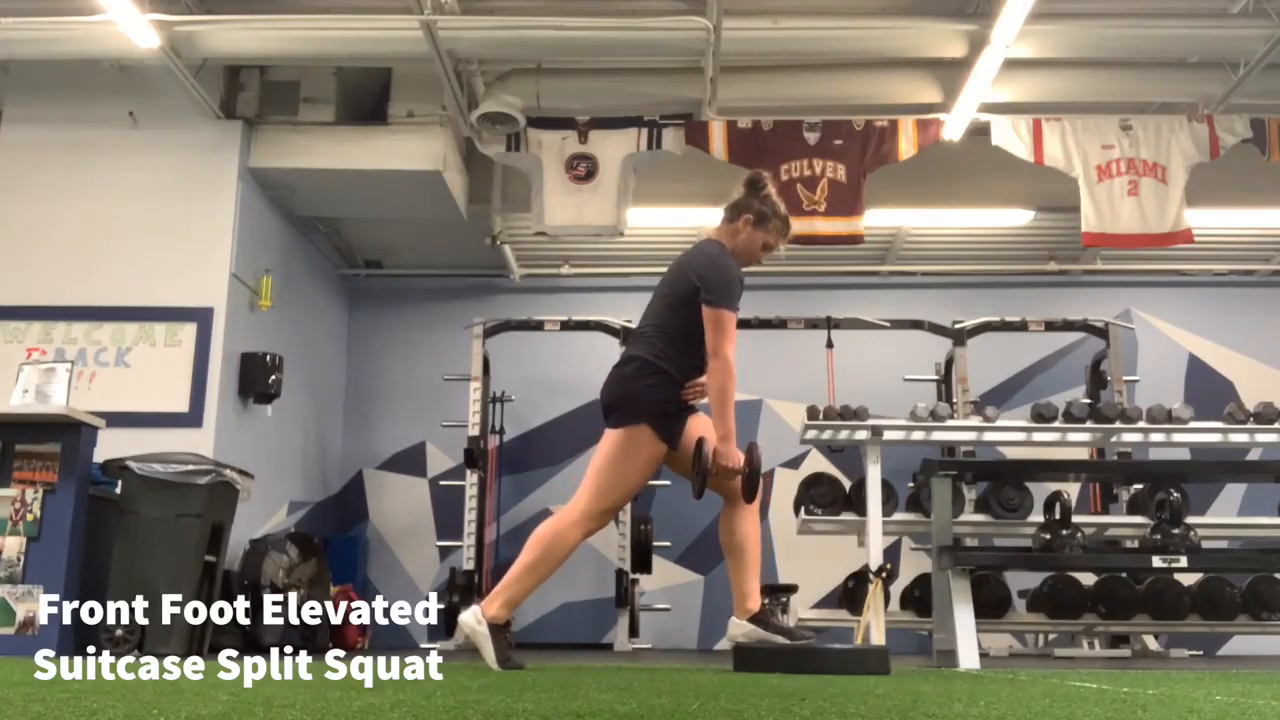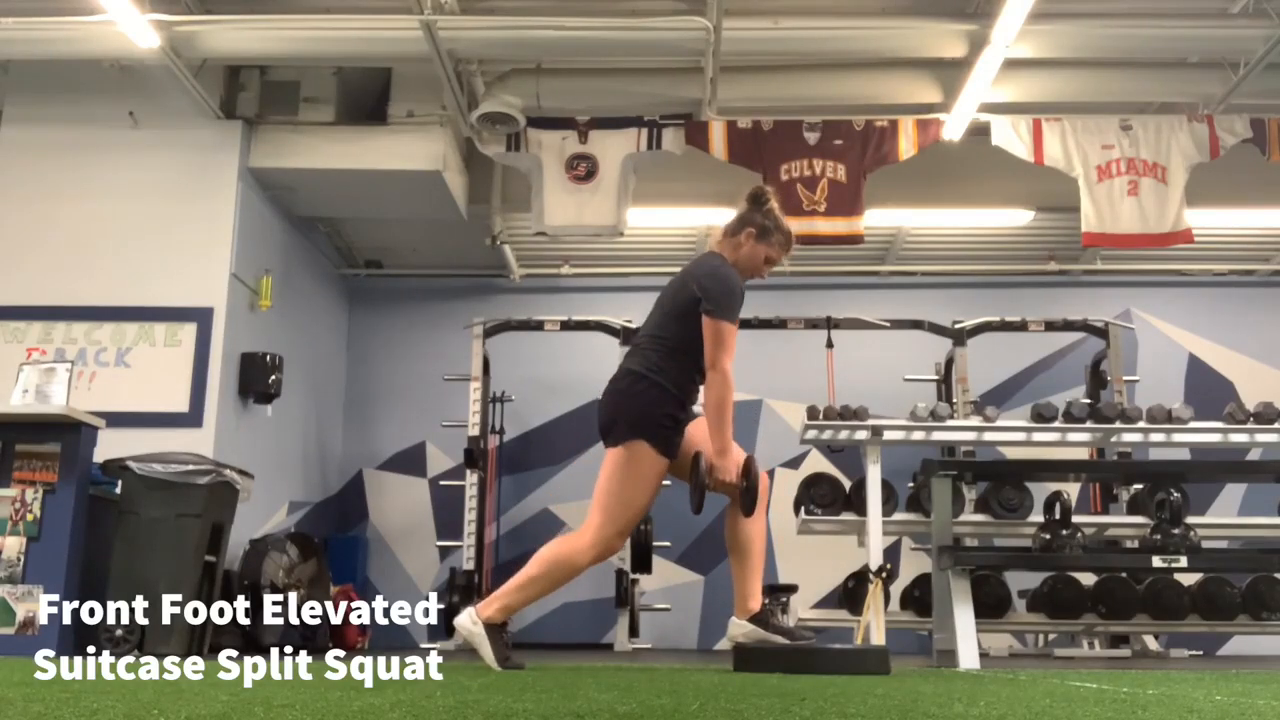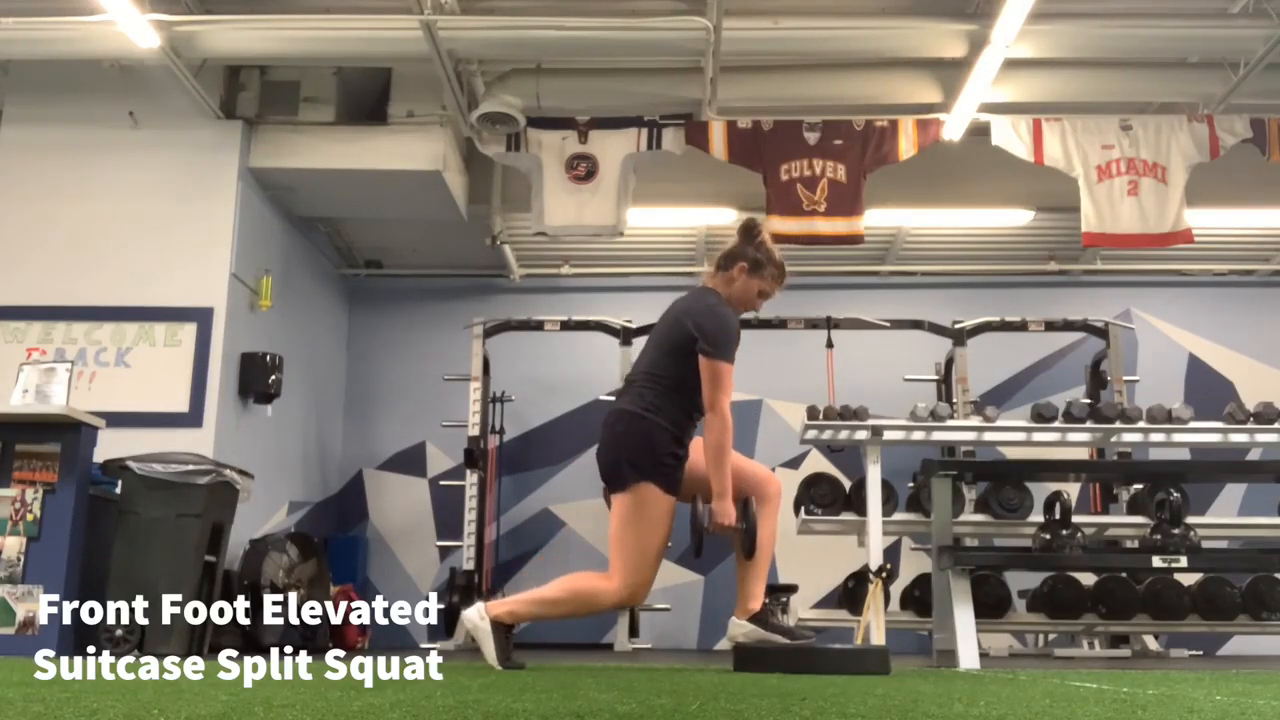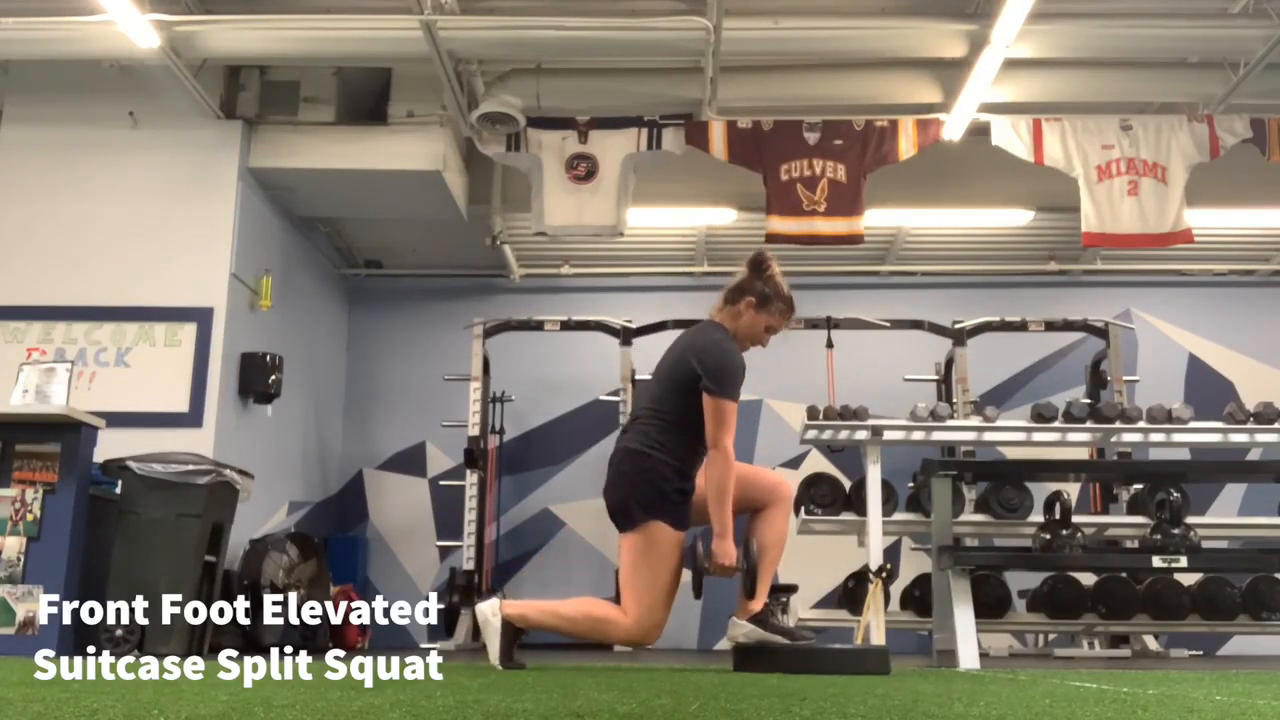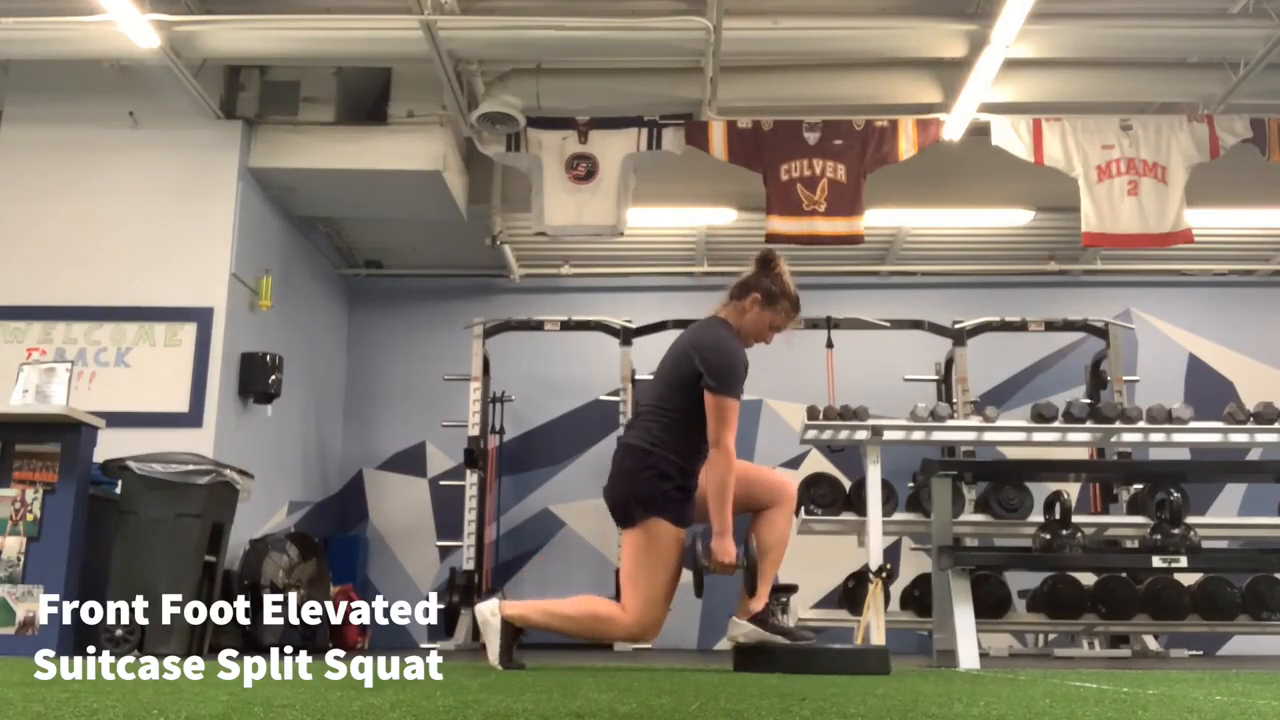
dt=0.5s
person 1, frame 1
left shoulder: (703, 259)
right shoulder: (722, 270)
right elbow: (721, 356)
left wrist: (703, 380)
right wrist: (725, 440)
left hip: (660, 396)
right hip: (645, 396)
left knee: (742, 487)
right knee: (589, 513)
left ankle: (749, 615)
right ankle: (490, 614)
person 1, frame 2
left shoulder: (706, 271)
right shoulder: (724, 281)
right elbow: (719, 370)
right wrist: (722, 453)
left hip: (658, 407)
right hip: (643, 408)
left knee: (755, 485)
right knee: (602, 538)
left ankle: (749, 615)
right ankle: (486, 615)
person 1, frame 3
left shoulder: (697, 305)
right shoulder: (719, 319)
right elbow: (717, 412)
right wrist: (722, 498)
left hip: (651, 439)
right hip: (642, 445)
left knee: (764, 487)
right knee: (626, 589)
left ankle: (751, 614)
right ankle: (495, 614)
person 1, frame 4
left shoulder: (703, 338)
right shoulder: (724, 355)
right elbow: (720, 450)
right wrist: (723, 537)
left hip: (654, 473)
right hip: (649, 483)
left knee: (777, 493)
right knee: (640, 627)
left ankle: (753, 615)
right ankle: (507, 613)
person 1, frame 5
left shoulder: (707, 334)
right shoulder: (726, 352)
right elbow: (721, 448)
right wrist: (723, 535)
left hip: (662, 471)
right hip: (652, 480)
left knee: (780, 492)
right knee: (639, 623)
left ankle: (753, 615)
right ankle: (506, 614)
